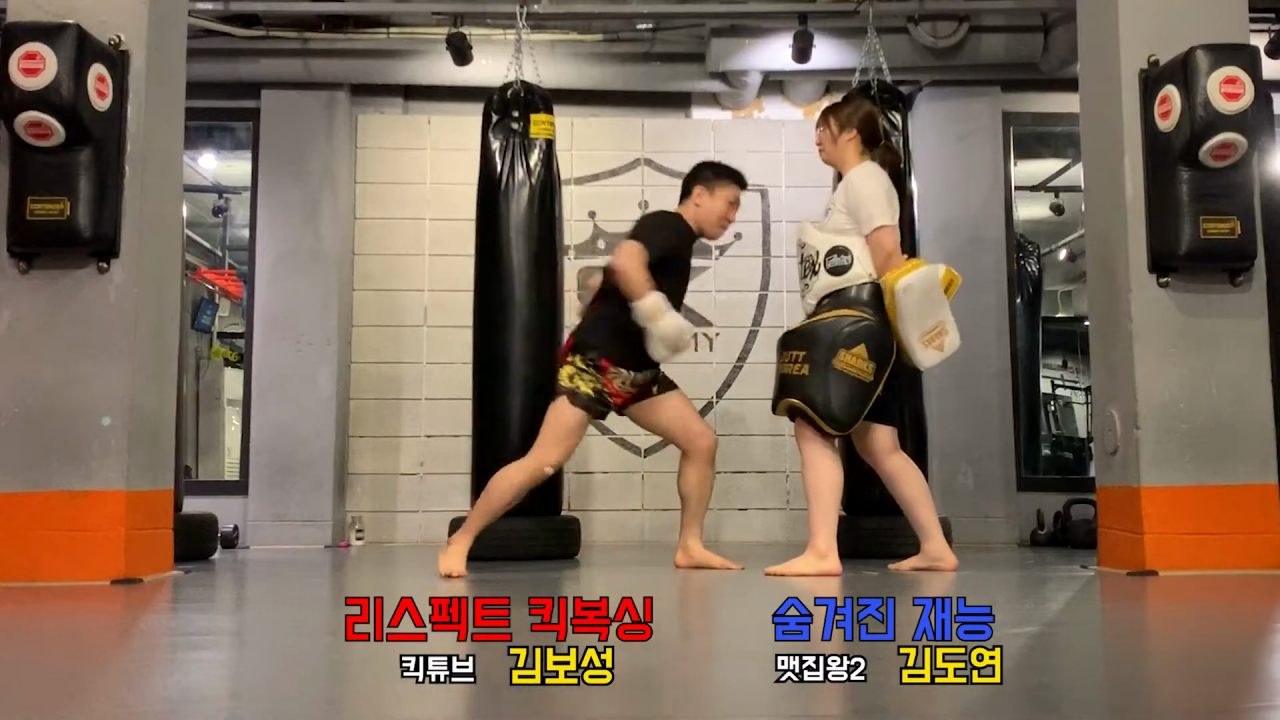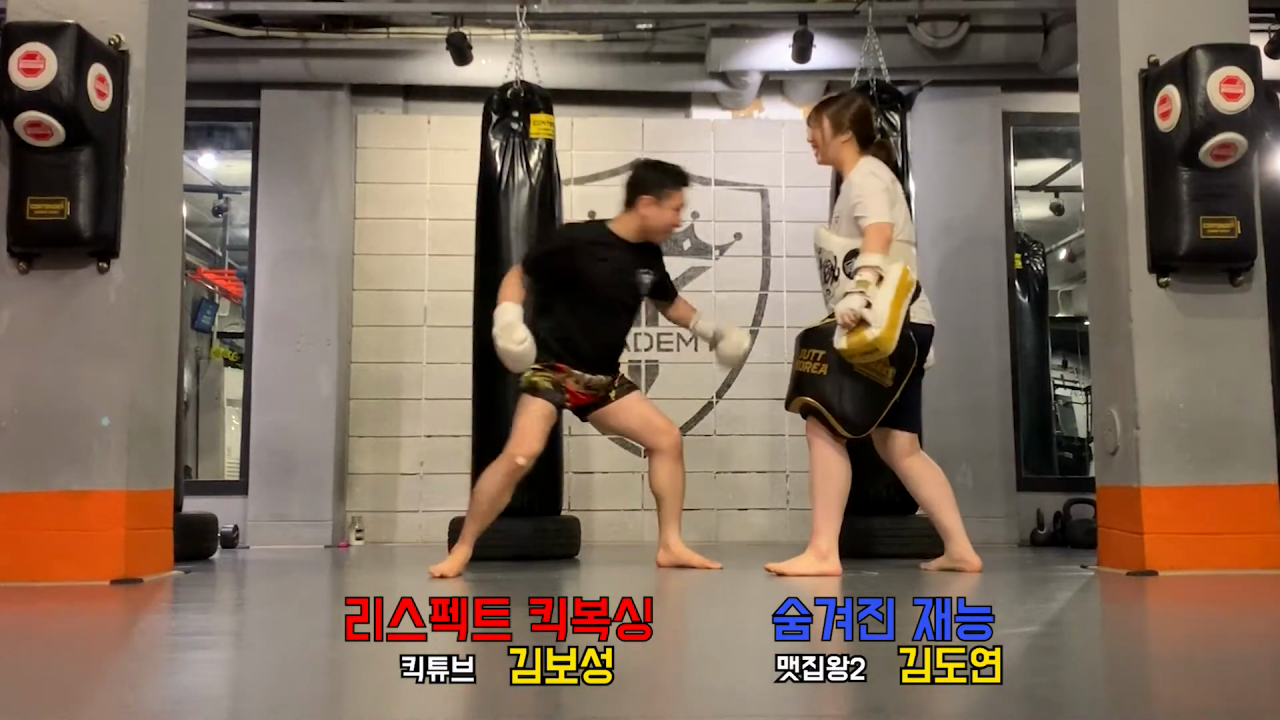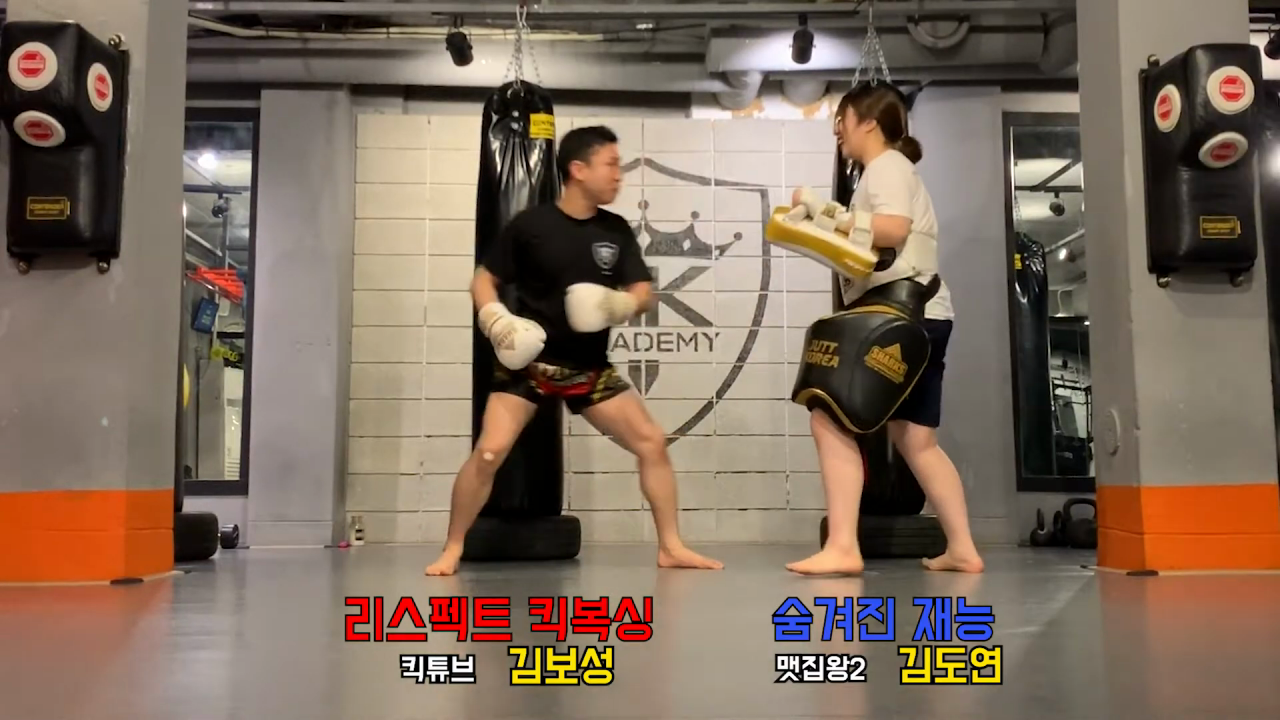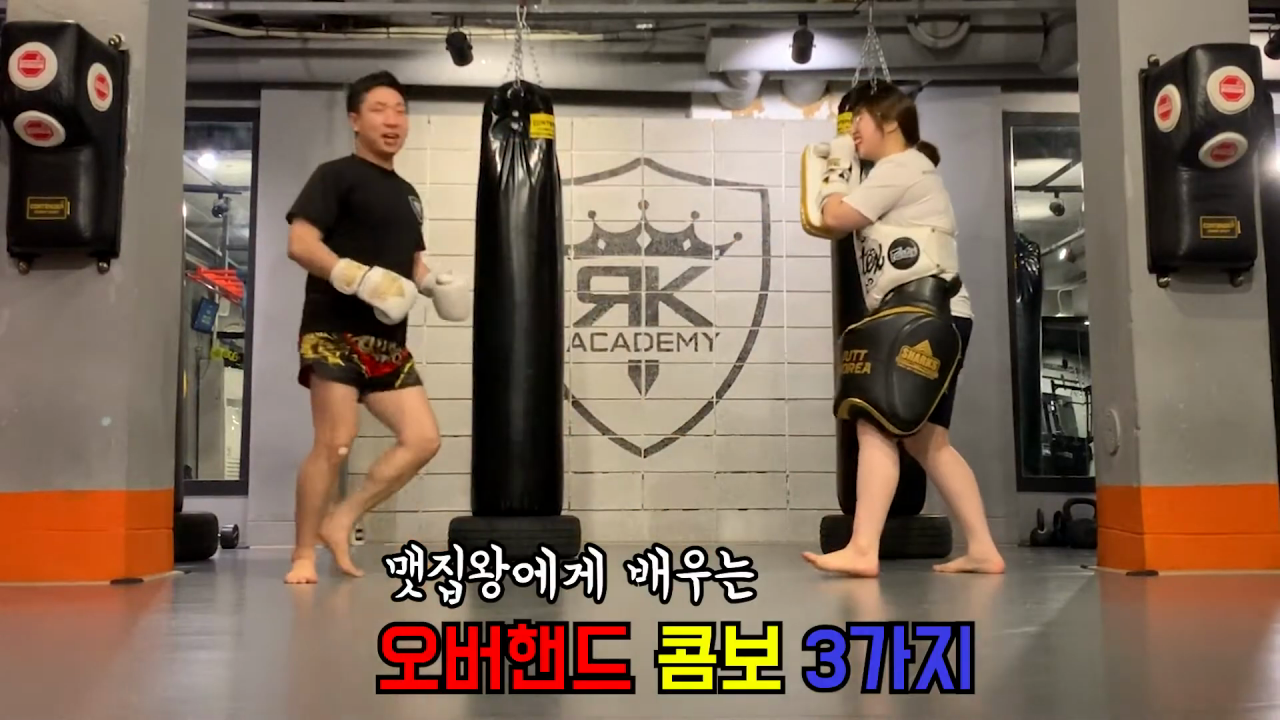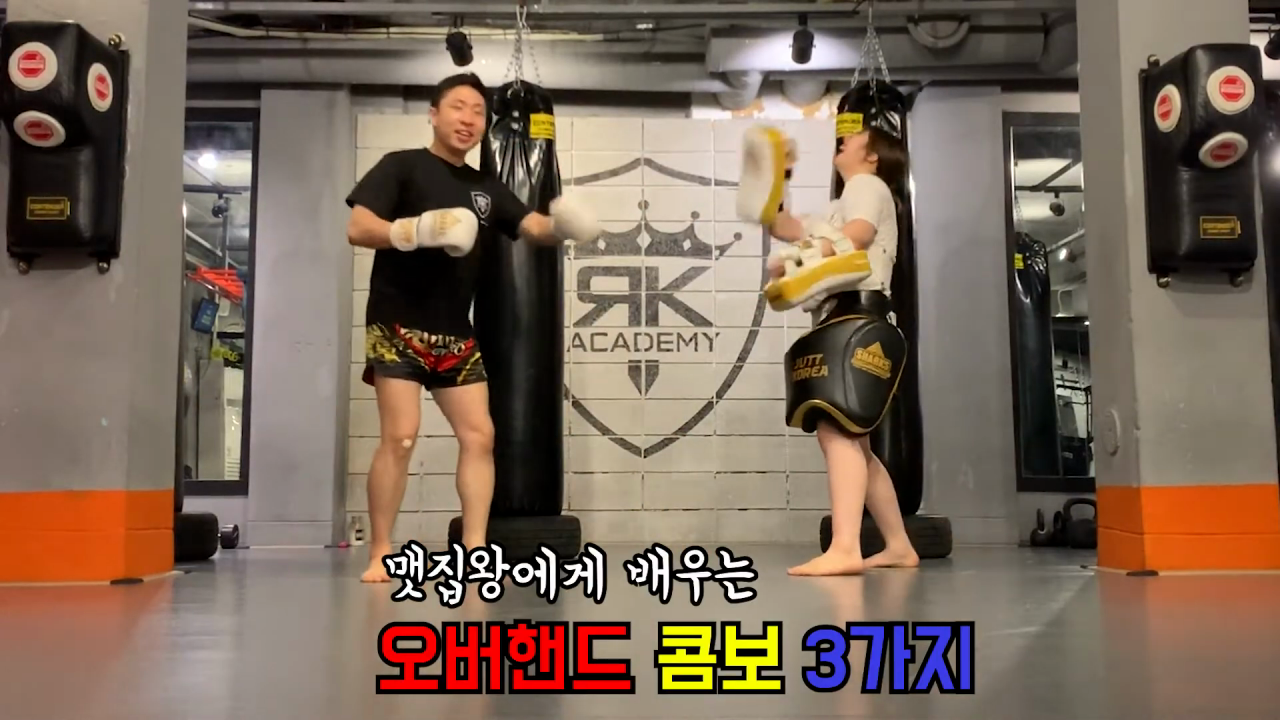
dt=1s
person 1, frame 1
left shoulder: (863, 178)
right shoulder: (862, 182)
left elbow: (887, 251)
right elbow: (882, 255)
left knee: (812, 428)
right knee: (879, 446)
left ankle: (822, 551)
right ankle: (936, 548)
person 1, frame 2
left shoulder: (865, 177)
right shoulder: (866, 177)
left elbow: (877, 241)
left wrist: (856, 295)
right hip: (903, 325)
left knee: (824, 426)
right knee: (898, 445)
left ankle: (823, 552)
right ankle: (959, 549)
person 1, frame 3
left shoulder: (887, 165)
right shoulder: (883, 171)
left elbow: (892, 230)
right hip: (918, 320)
left knee: (831, 420)
right knee: (916, 440)
left ankle: (842, 546)
right ankle: (962, 549)
person 1, frame 4
left shoulder: (899, 167)
right shoulder: (907, 173)
left elbow: (835, 218)
left wrist: (837, 169)
left knee: (877, 426)
right knee: (925, 440)
left ankle: (863, 549)
right ankle: (982, 549)
person 1, frame 5
left shoulder: (869, 188)
right shoulder: (846, 202)
left elbow: (856, 236)
right elbow: (791, 229)
left wrist: (800, 254)
right wrist: (768, 188)
left knee: (837, 434)
right knee: (852, 443)
left ankle: (844, 549)
right ankle: (898, 546)
person 2, frame 1
left shoulder: (672, 239)
right shoulder: (668, 228)
right elbow: (623, 261)
right wrist: (657, 312)
left hip: (637, 371)
right hip: (594, 363)
left knee: (703, 443)
right knee: (544, 461)
left ankle: (690, 546)
right ankle: (461, 541)
person 2, frame 2
left shoulder: (649, 254)
right shoulder: (575, 238)
left elbow: (671, 303)
right elbow: (517, 276)
left wrist: (710, 330)
right wrist: (508, 320)
left hip: (603, 376)
right hip: (552, 368)
left knee: (668, 440)
right knee: (520, 456)
left ankle: (671, 546)
right ankle: (462, 550)
person 2, frame 3
left shoulder: (615, 231)
right shoulder: (530, 225)
left elbow: (641, 293)
right elbow: (482, 281)
left wrist: (613, 303)
right wrist: (498, 321)
left hip: (590, 368)
right hip: (529, 364)
left knee: (652, 443)
right knee: (489, 452)
left ankle: (671, 546)
right ankle: (453, 548)
person 2, frame 4
left shoulder: (405, 191)
right shoulder: (336, 176)
right elbow: (299, 244)
left wrist: (432, 282)
right wrist: (360, 279)
left hip: (388, 340)
right hip: (335, 332)
left knee: (423, 441)
right knee: (335, 444)
left ankle: (339, 521)
right ankle: (304, 553)
person 2, frame 5
left shoulder: (487, 189)
right shoulder: (402, 166)
left elbow: (535, 229)
right elbow: (358, 229)
left wrist: (564, 224)
right wrist: (422, 229)
left hip: (456, 334)
right hip: (399, 328)
left knee: (479, 436)
right knee: (399, 437)
left ankle: (475, 551)
right ankle: (381, 554)
